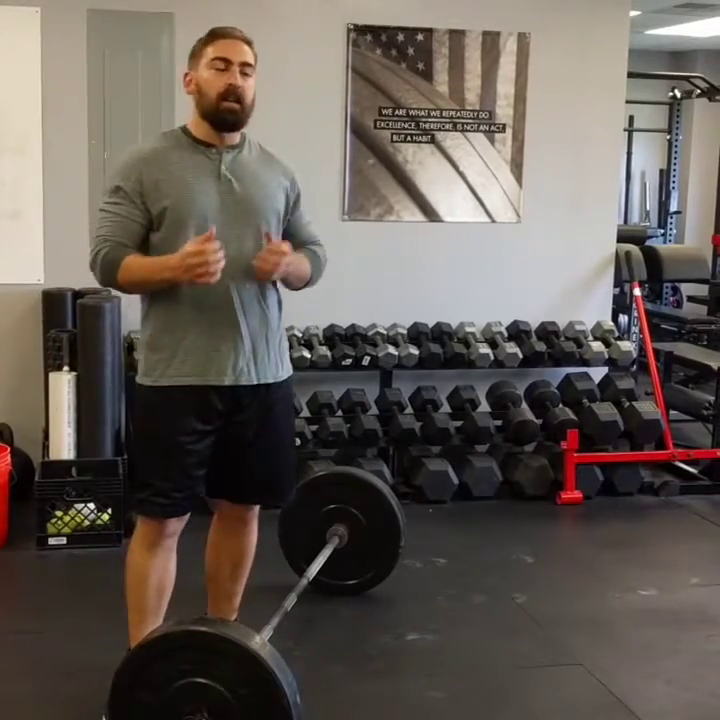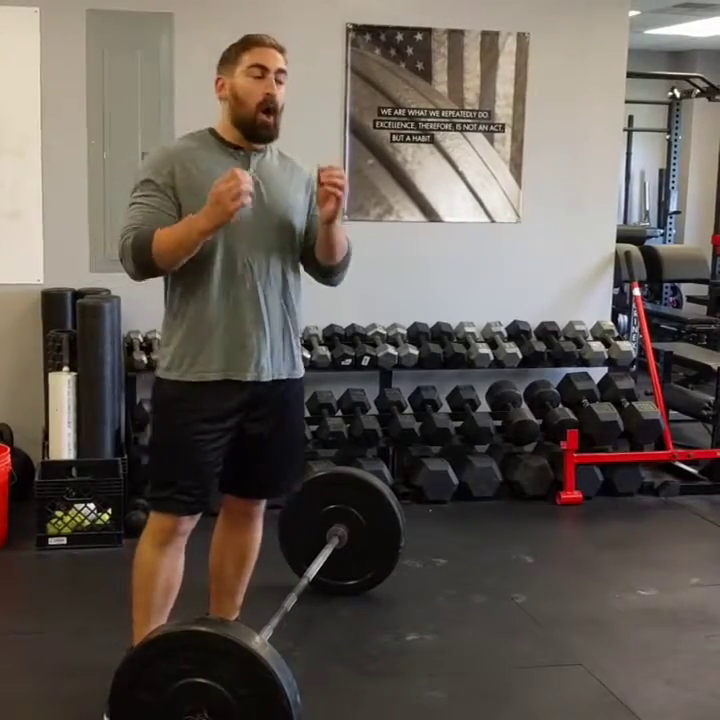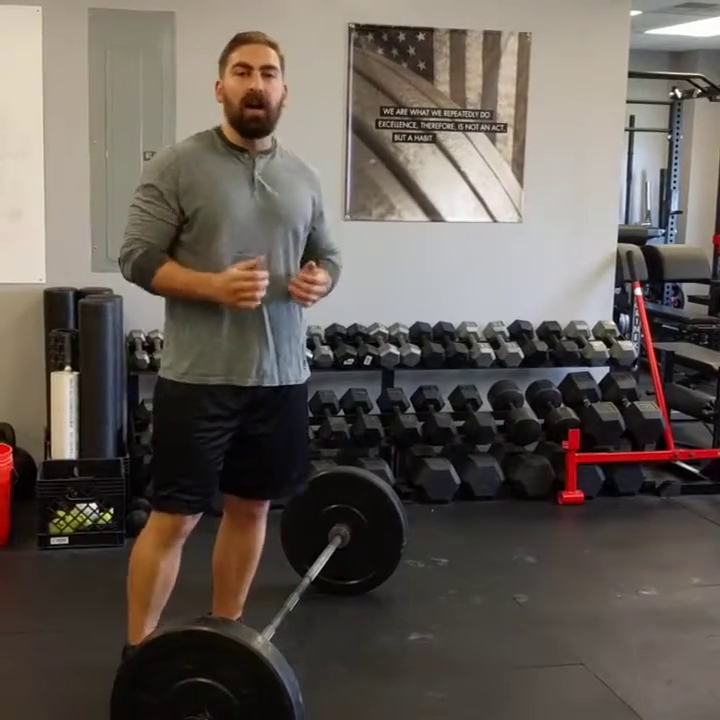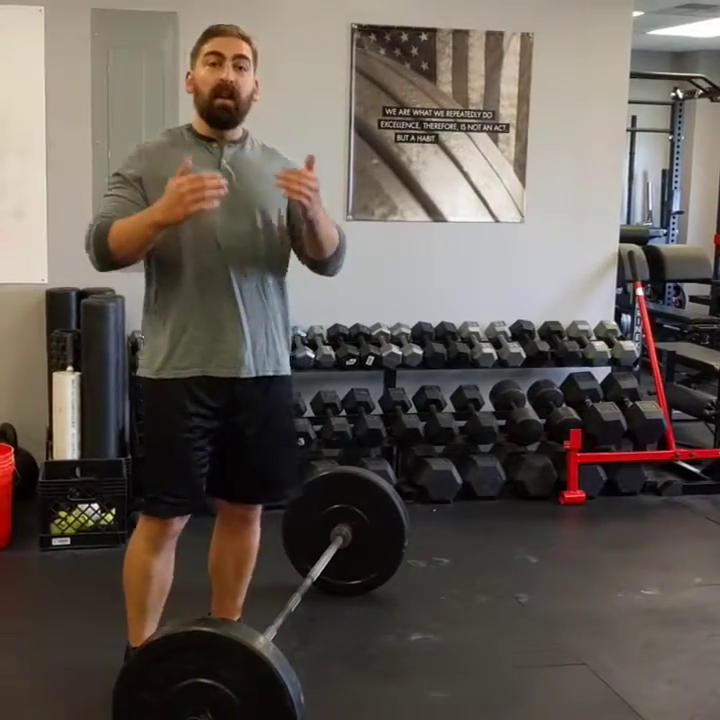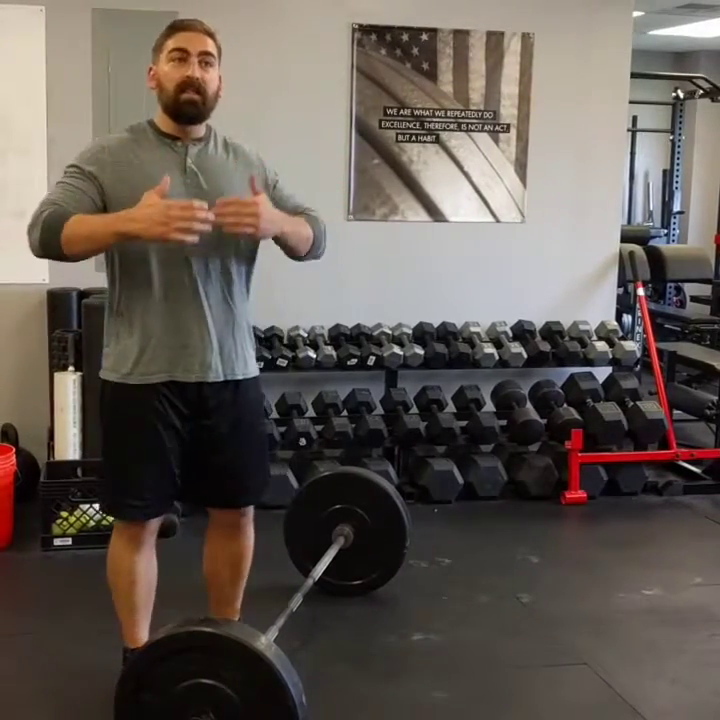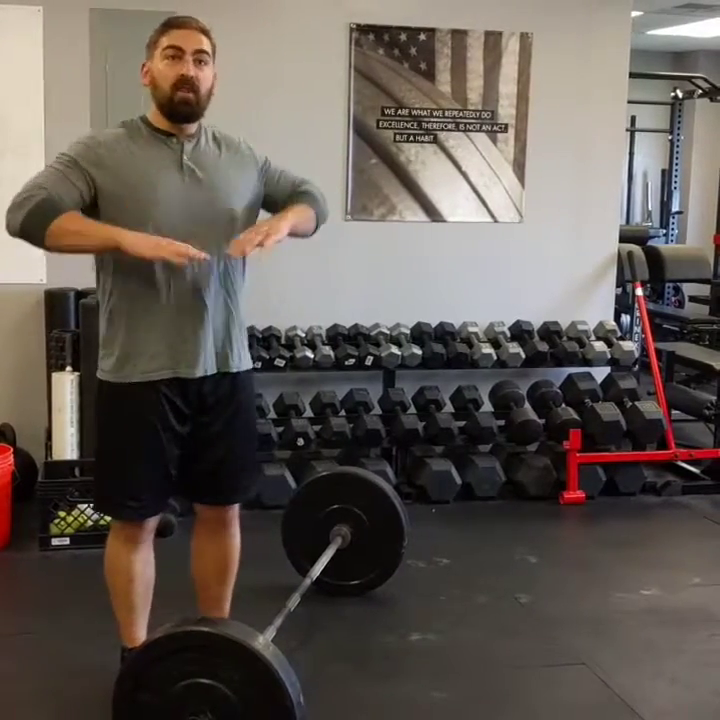
dt=0.4s
person 1, frame 1
left shoulder: (275, 172)
right shoulder: (145, 166)
left elbow: (313, 255)
right elbow: (106, 262)
left wrist: (291, 265)
right wrist: (173, 267)
left hip: (262, 375)
right hip: (176, 378)
left knee: (240, 508)
right knee: (161, 521)
person 1, frame 2
left shoulder: (295, 174)
right shoulder: (174, 162)
left elbow: (330, 270)
right elbow: (137, 257)
left wrist: (330, 216)
right wrist: (210, 216)
left hip: (277, 373)
right hip: (197, 375)
left knee: (247, 506)
right knee: (173, 518)
person 1, frame 3
left shoulder: (302, 176)
right shoulder: (177, 165)
left elbow: (325, 256)
right elbow: (136, 259)
left wrist: (319, 281)
right wrist: (214, 285)
left hip: (281, 377)
right hip: (199, 377)
left knee: (251, 507)
right knee: (174, 518)
right ankle: (138, 651)
person 1, frame 4
left shoulder: (280, 168)
right shoulder: (148, 160)
left elbow: (328, 260)
right elbow: (103, 249)
left wrist: (313, 210)
right wrist: (163, 212)
left hip: (263, 371)
right hip: (178, 372)
left knee: (243, 510)
right knee: (162, 520)
right ankle: (140, 653)
person 1, frame 5
left shoulder: (247, 163)
right shoulder: (109, 157)
left elbow: (313, 242)
right elbow: (46, 234)
left wrist: (278, 220)
right wrist: (131, 221)
left hip: (231, 372)
right hip: (142, 375)
left knee: (234, 513)
right knee: (138, 522)
right ankle: (138, 656)
person 1, frame 6
left shoulder: (240, 157)
right shoulder: (102, 153)
left elbow: (310, 198)
left wrist: (280, 222)
right wrist: (126, 238)
left hip: (226, 368)
right hip: (140, 374)
left knee: (221, 511)
right knee: (135, 521)
right ankle: (136, 657)
